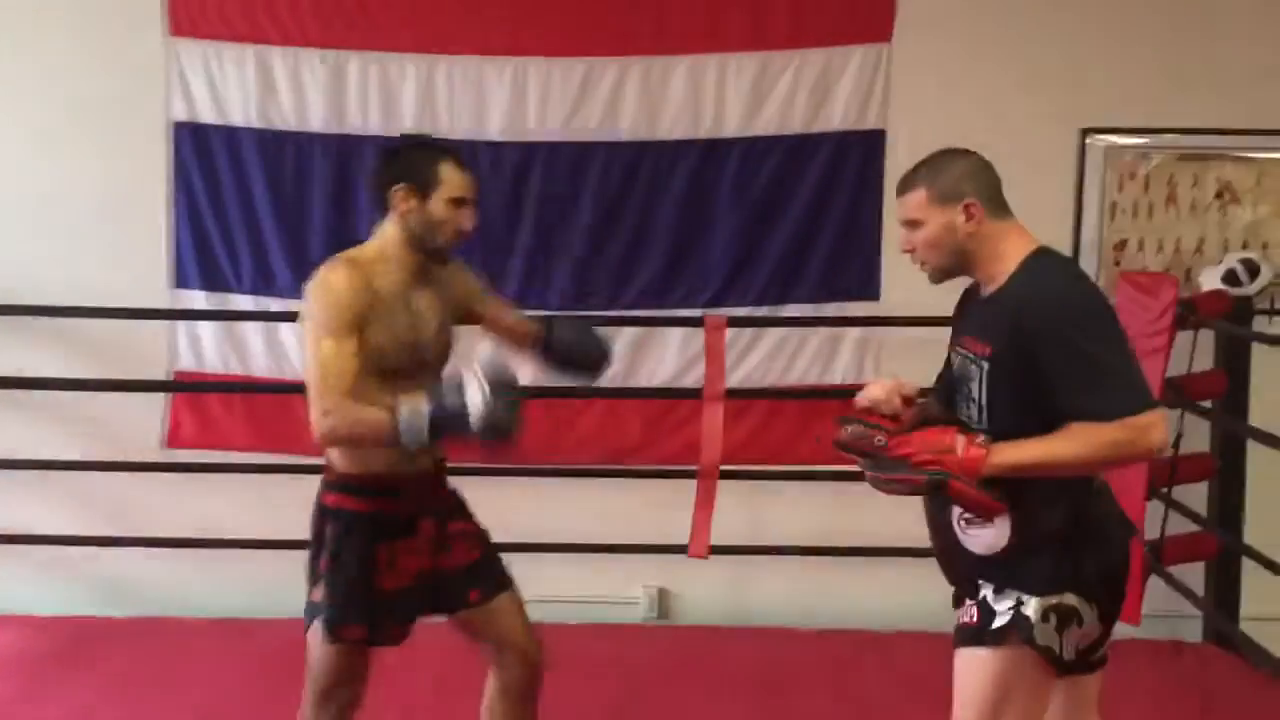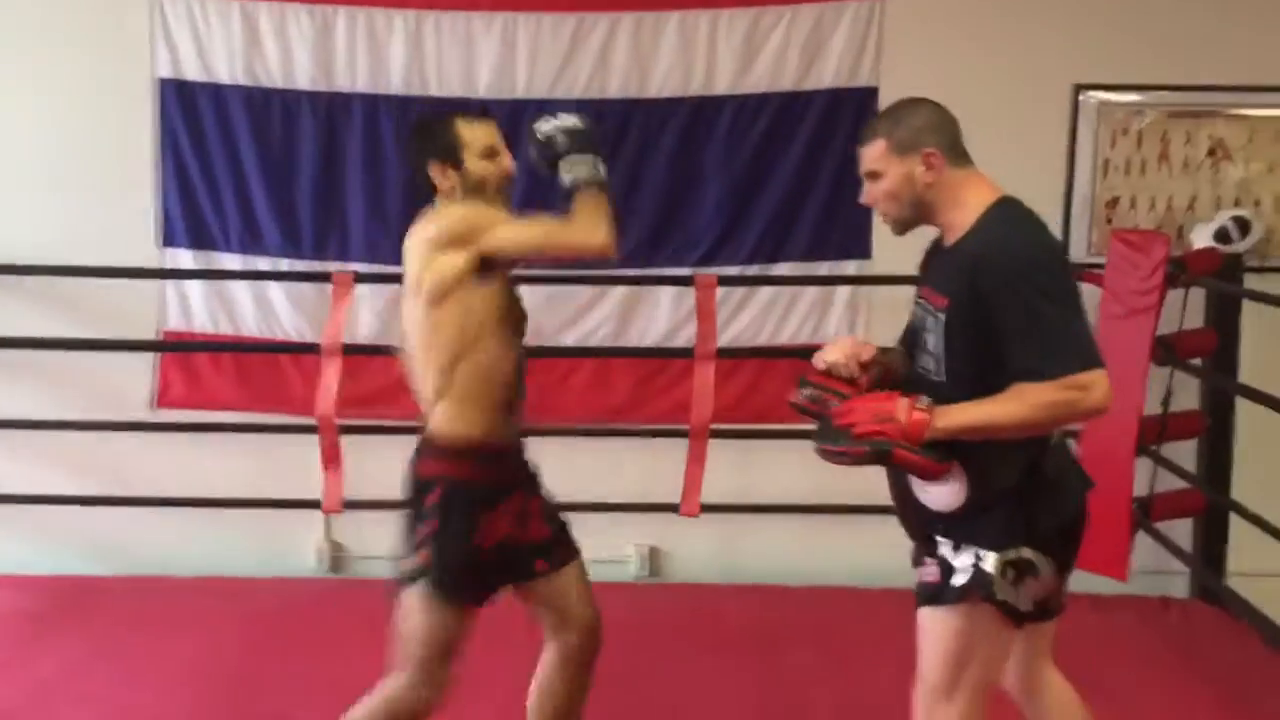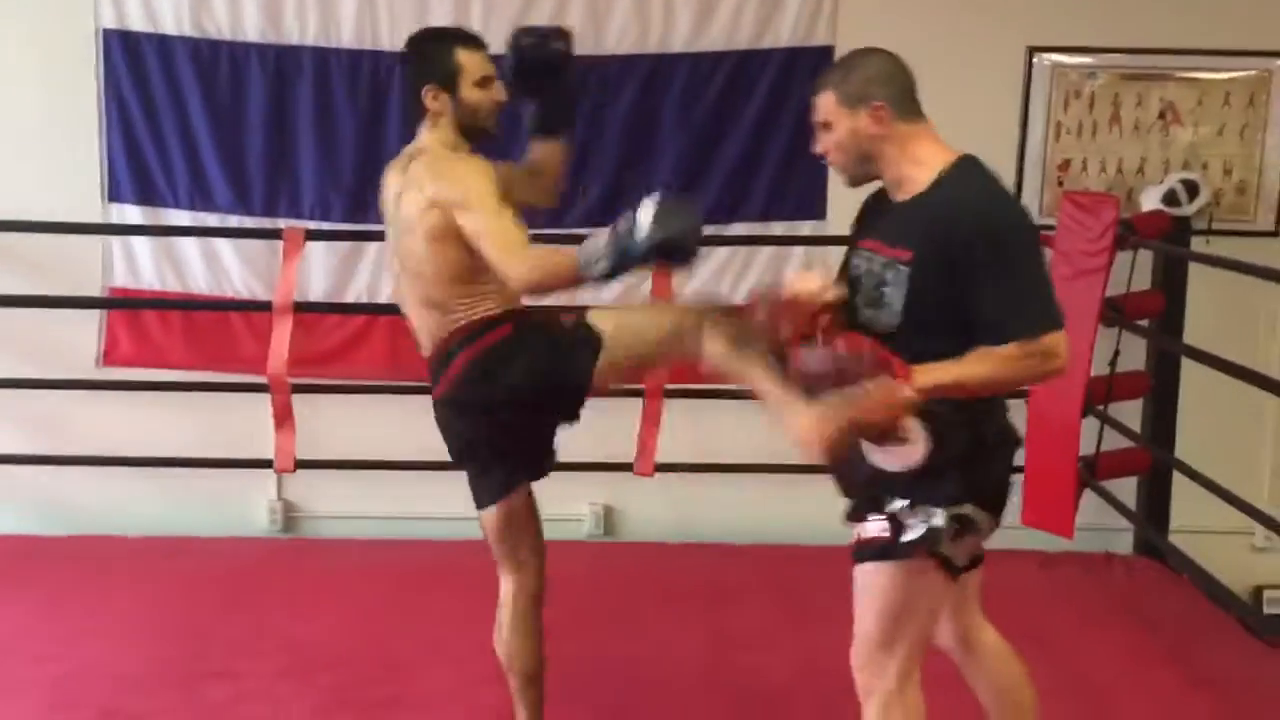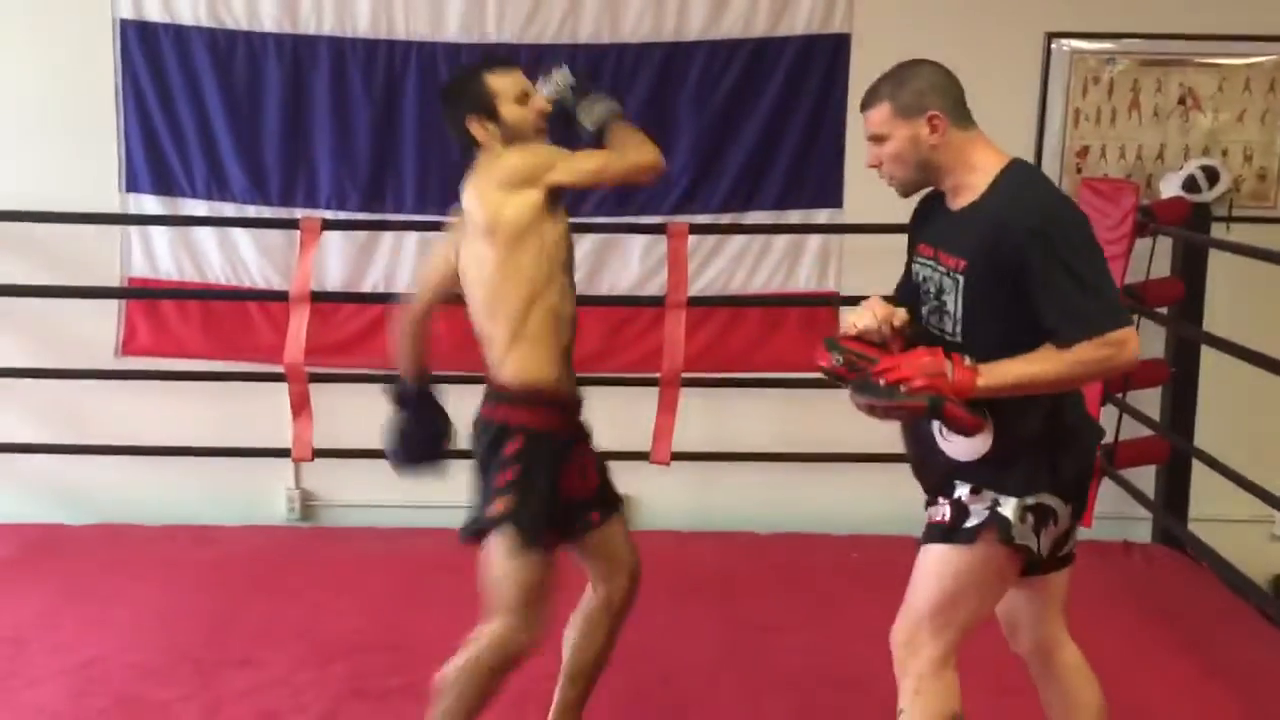
dt=0.3s
person 1, frame 1
left shoulder: (451, 280)
right shoulder: (341, 284)
left elbow: (525, 332)
right elbow: (330, 422)
left wrist: (558, 339)
right wrist: (438, 415)
left hip: (434, 504)
right hip: (359, 517)
left knee: (521, 657)
person 1, frame 2
left shoulder: (432, 242)
right shoulder: (458, 226)
right elbow: (590, 237)
right wrist: (580, 161)
left hip: (501, 472)
right hip: (455, 483)
left knee: (581, 628)
person 1, frame 3
left shoulder: (403, 172)
right shoulder: (460, 173)
left elbow: (536, 190)
right elbow: (525, 274)
left wrist: (547, 110)
right wrist: (621, 246)
left hip: (457, 386)
right hip: (501, 355)
left knee: (521, 574)
right knee: (702, 324)
right ankle: (809, 415)
person 1, frame 4
left shoulder: (473, 221)
right shoulder: (523, 169)
left elbow: (410, 317)
right elbow: (646, 162)
right wrist: (594, 109)
left hip: (541, 422)
right hip: (528, 430)
left knee: (618, 572)
right knee: (503, 631)
person 2, frame 1
left shoulder: (1056, 300)
right shoulder: (980, 301)
left elbow: (1140, 431)
right elbow: (970, 412)
left wrist: (984, 459)
right wrist: (907, 409)
left hip: (1049, 564)
right hip: (1016, 559)
person 2, frame 2
left shoulder: (1013, 251)
right shoulder: (949, 251)
left elbow: (1082, 389)
left wrist: (926, 421)
right wrist: (874, 365)
left hip: (1003, 516)
right hip: (982, 509)
person 2, frame 3
left shoulder: (979, 212)
right shoulder: (879, 212)
left elbow: (1046, 350)
right elbow: (866, 320)
left wrist: (905, 381)
right wrist: (818, 302)
left hip: (939, 471)
right hip: (896, 464)
right knee: (956, 632)
person 2, frame 4
left shoulder: (1034, 215)
right shoulder: (933, 213)
left elbow: (1114, 344)
right elbow: (930, 325)
left wrist: (969, 377)
right wrist: (881, 322)
left hip: (1020, 469)
right hip: (976, 463)
left knee: (919, 646)
right knee: (1040, 639)
